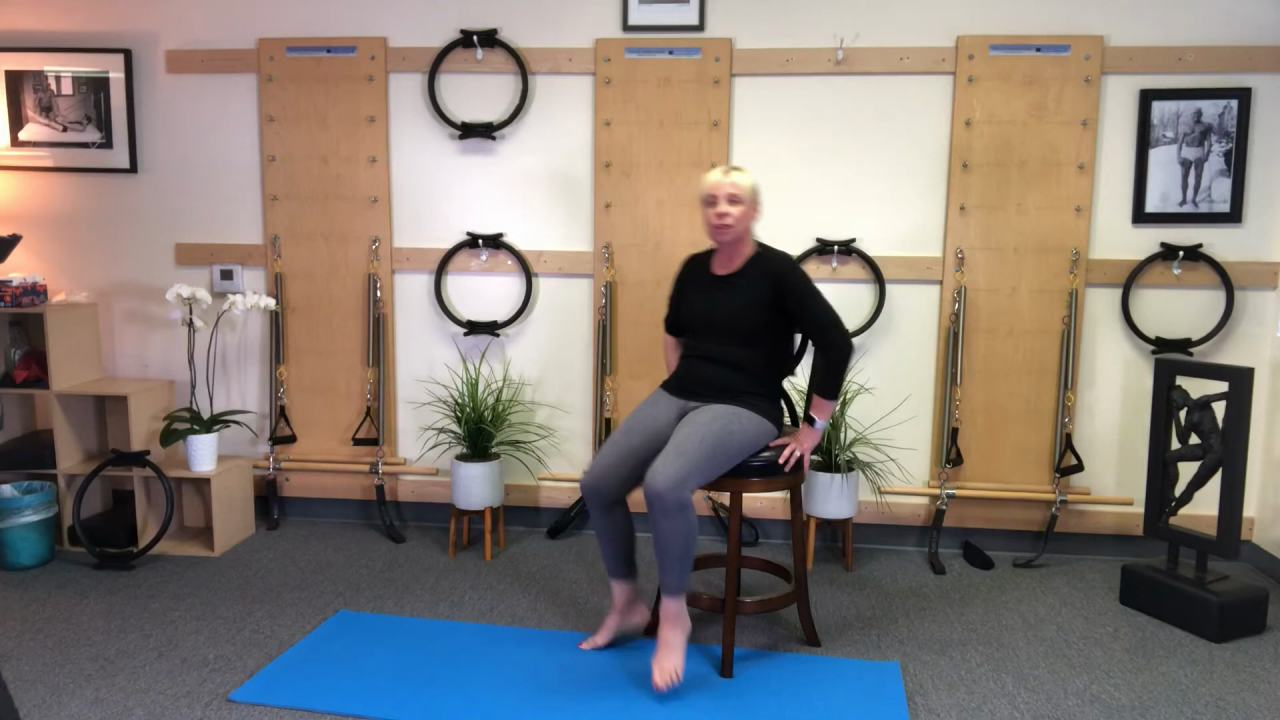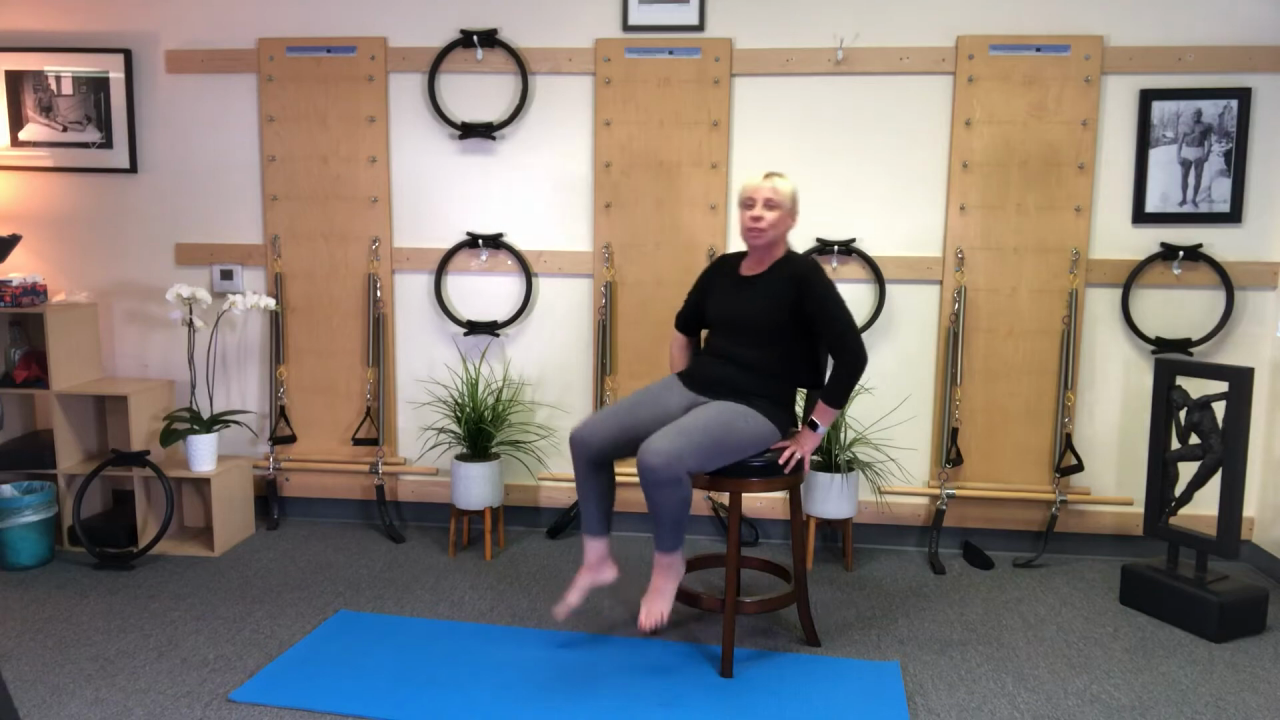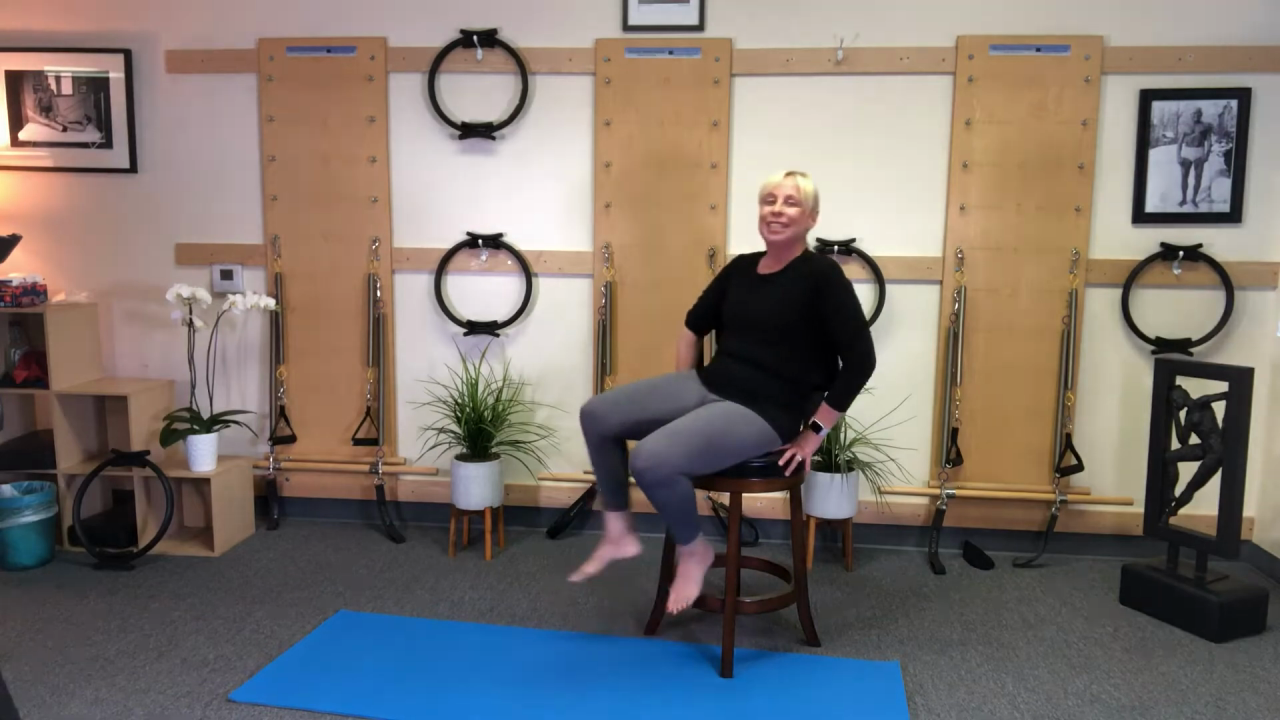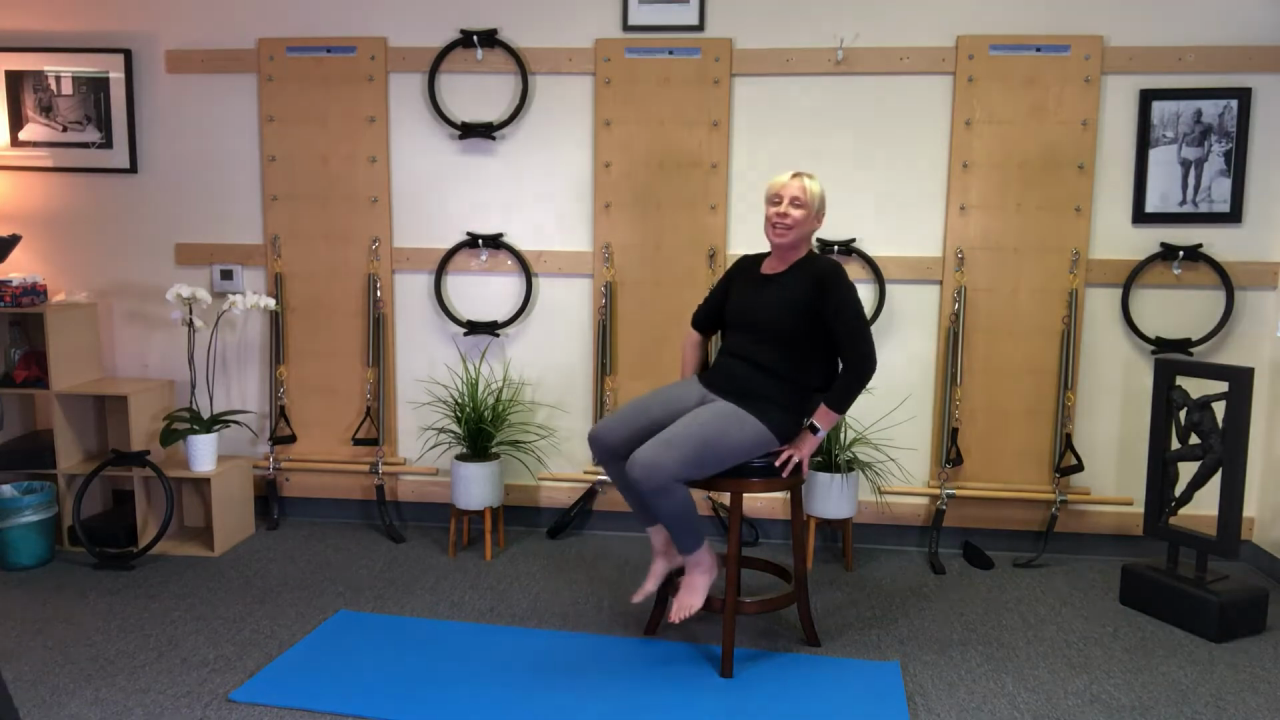
dt=0.2s
person 1, frame 1
left shoulder: (777, 270)
right shoulder: (694, 269)
left elbow: (837, 346)
left wrist: (812, 428)
left hip: (744, 409)
right hip: (679, 395)
left knee: (664, 485)
right knee: (597, 484)
left ankle: (673, 617)
right ankle: (625, 603)
person 1, frame 2
left shoulder: (804, 276)
right shoulder: (723, 269)
left elbow: (852, 357)
right elbow: (684, 330)
left wrist: (812, 431)
right wrist: (670, 400)
left hip: (756, 411)
right hip: (693, 389)
left knee: (657, 458)
right knee: (587, 440)
left ankle: (668, 565)
right ankle: (598, 560)
person 1, frame 3
left shoulder: (822, 275)
right shoulder: (740, 268)
left elbow: (860, 360)
right elbow: (693, 327)
left wrist: (814, 433)
right wrist: (679, 397)
left hip: (764, 413)
right hip: (708, 388)
left knee: (652, 460)
right knee: (597, 416)
left ankle: (694, 552)
right ankle: (619, 535)
person 1, frame 4
left shoulder: (826, 276)
right shoulder: (745, 268)
left elbow: (861, 362)
right elbow: (699, 329)
left wrist: (813, 434)
right wrist: (685, 397)
left hip: (762, 413)
right hip: (709, 388)
left knee: (648, 467)
right knee: (605, 439)
left ankle: (701, 562)
right ankle: (665, 547)
